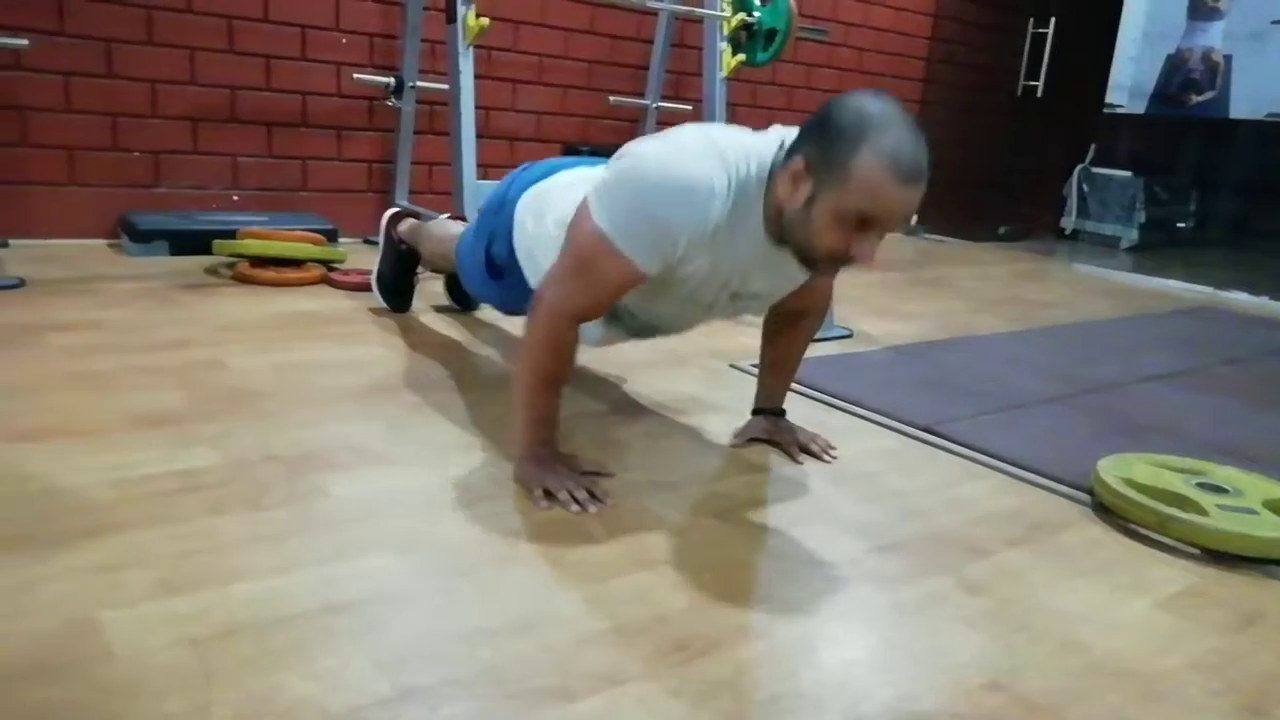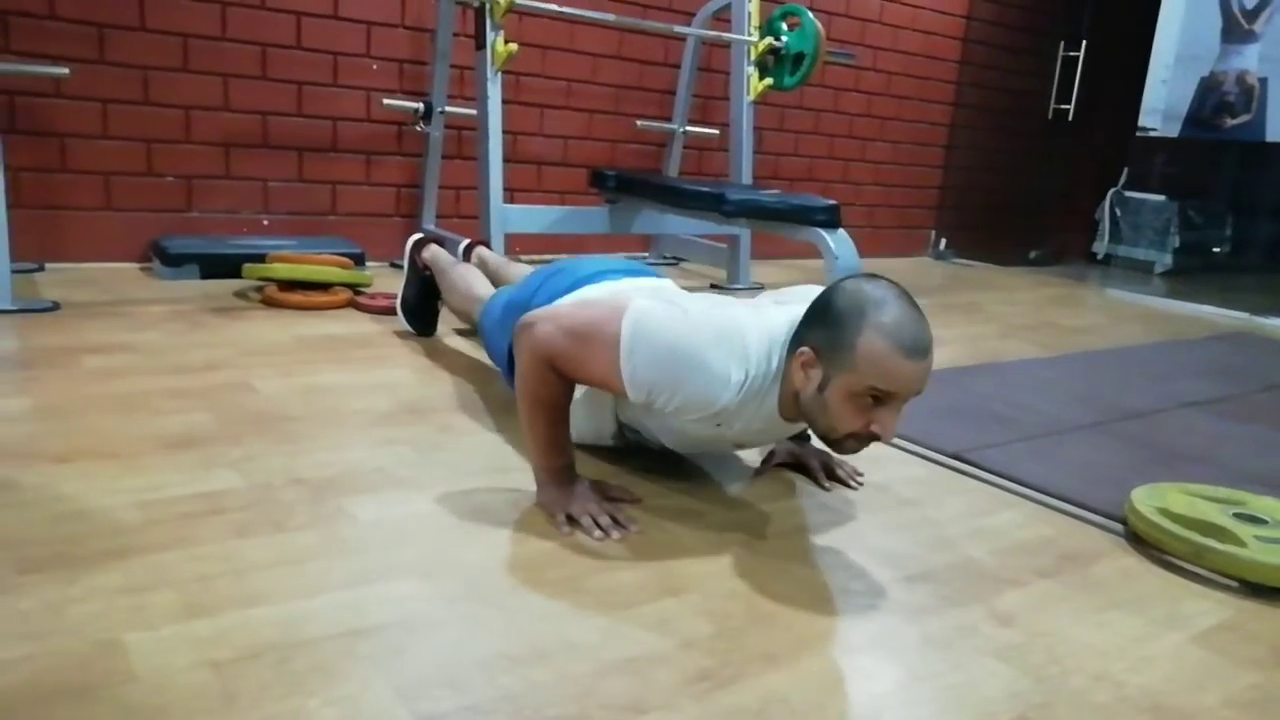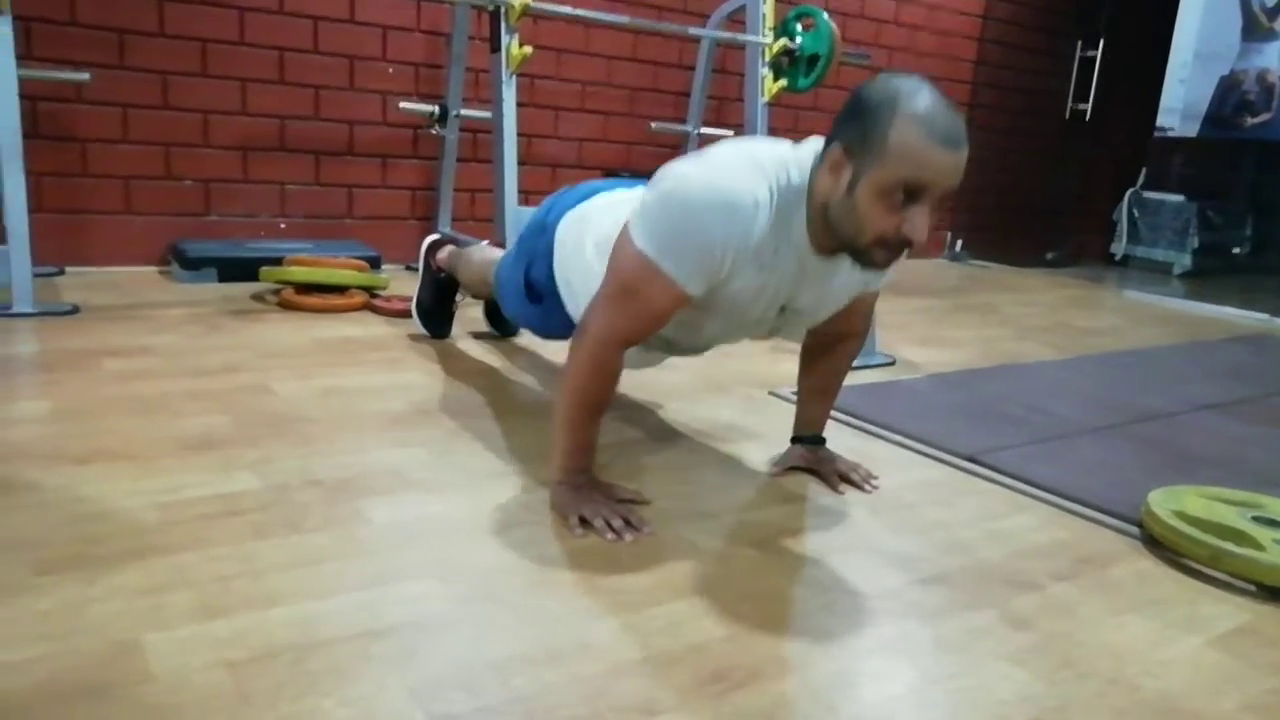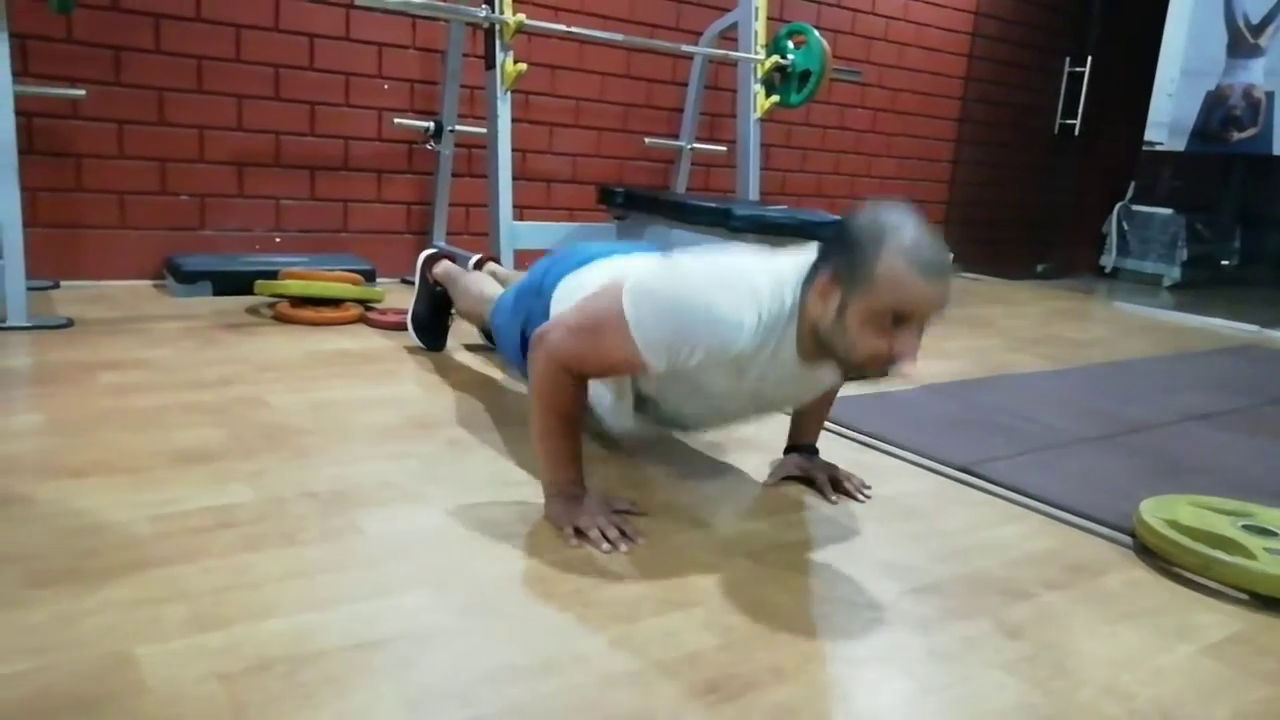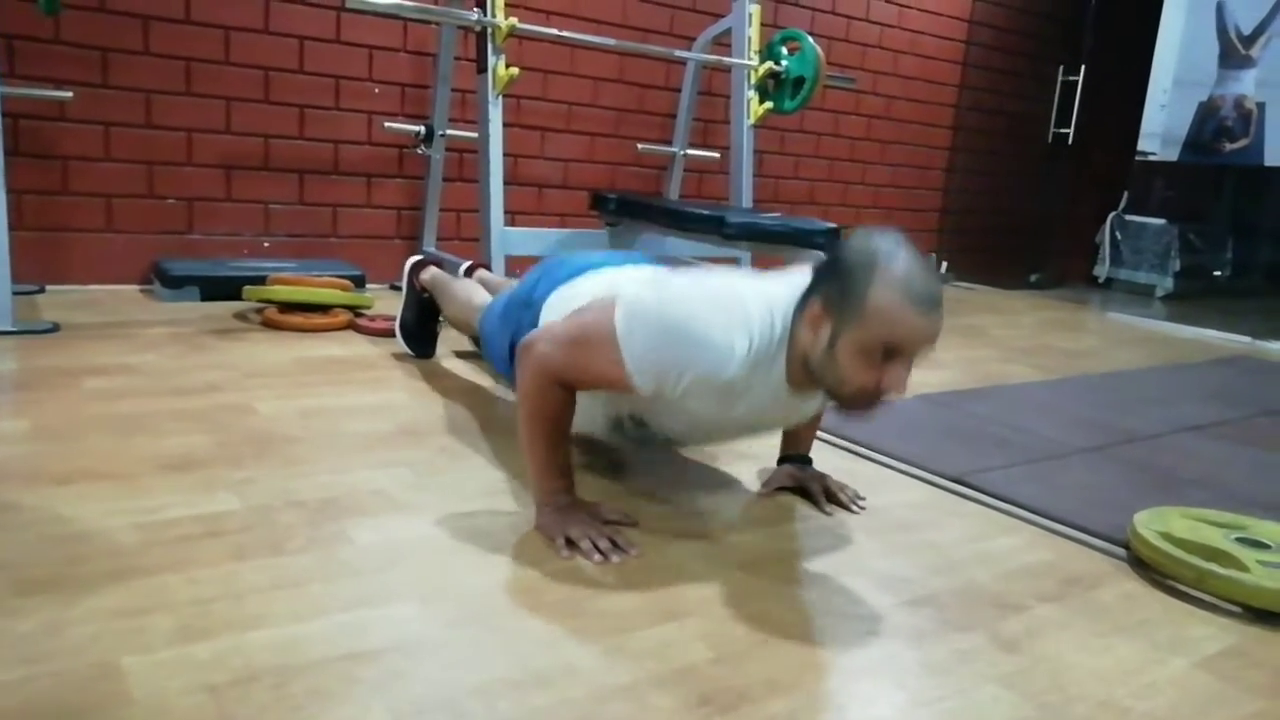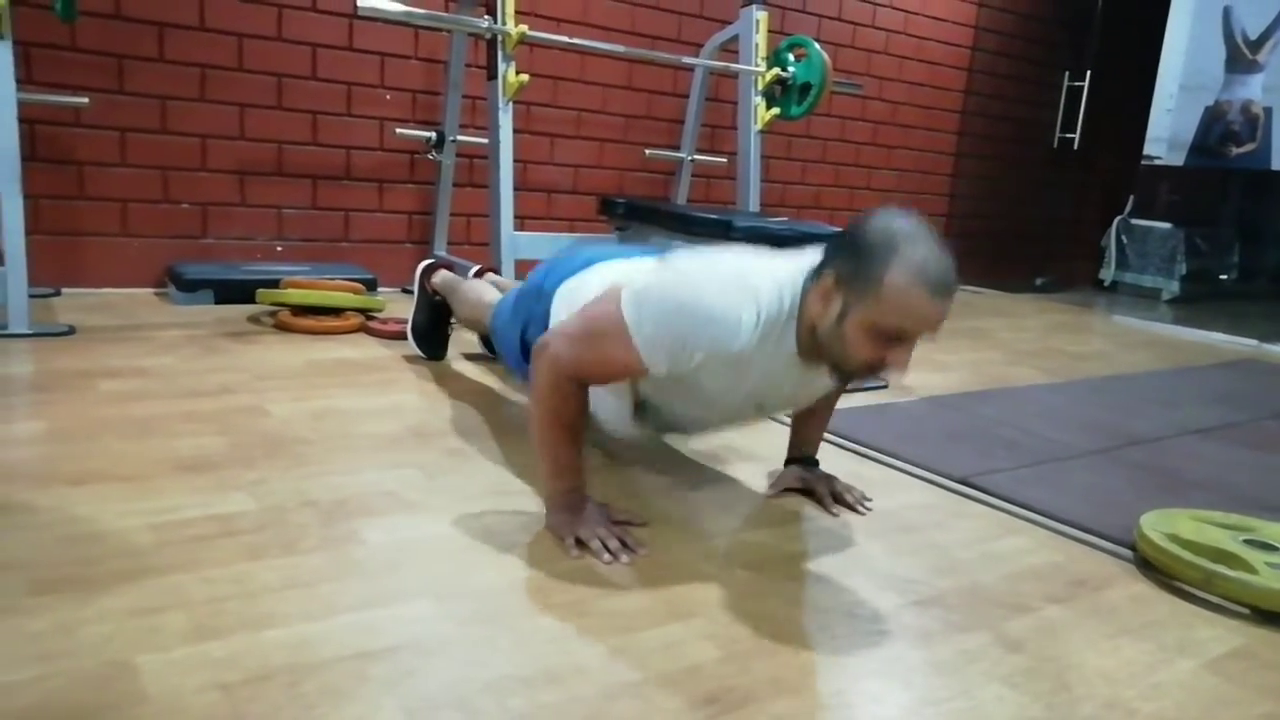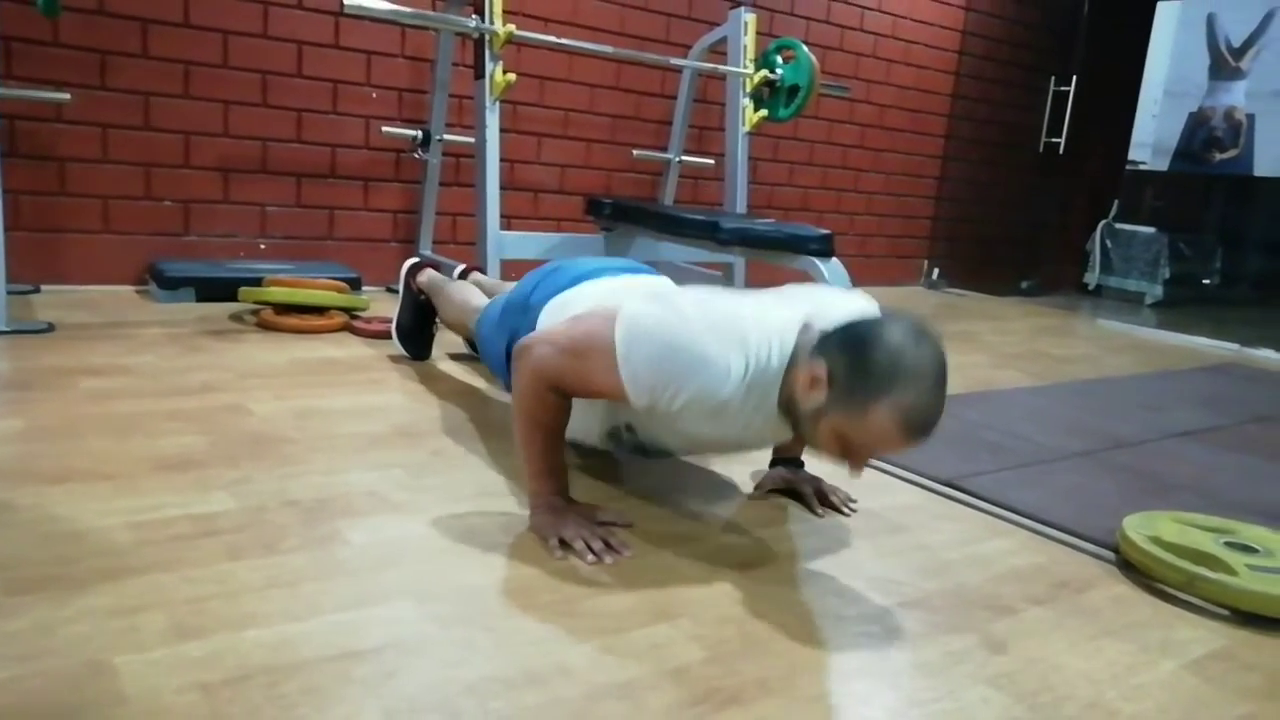
dt=0.7s
person 1, frame 1
left shoulder: (830, 209)
right shoulder: (680, 188)
left elbow: (798, 310)
right elbow: (557, 310)
left wrist: (769, 412)
right wrist: (535, 452)
left hip: (611, 217)
right hip: (536, 213)
right knee: (466, 261)
left ankle: (453, 225)
right ankle: (406, 232)
person 1, frame 2
left shoulder: (833, 333)
right shoulder: (712, 367)
right elbow: (538, 337)
left wrist: (794, 436)
right wrist: (555, 480)
left hip: (639, 291)
right hip: (553, 311)
right knee: (492, 308)
left ankle: (478, 253)
right ankle: (431, 256)
person 1, frame 3
left shoulder: (873, 226)
right shoulder: (724, 205)
left elbow: (837, 333)
right elbow: (602, 338)
left wrist: (808, 439)
right wrist: (572, 479)
left hip: (651, 238)
right hip: (574, 235)
right knee: (507, 286)
left ankle: (484, 251)
right ankle: (447, 259)
person 1, frame 4
left shoulder: (846, 307)
right shoulder: (722, 315)
right elbow: (554, 347)
left wrist: (802, 448)
right wrist: (564, 493)
left hip: (648, 278)
right hip: (571, 288)
right knee: (501, 313)
left ankle: (491, 270)
right ankle: (442, 271)
person 1, frame 5
left shoulder: (839, 321)
right shoulder: (713, 344)
right elbow: (539, 357)
left wrist: (794, 455)
right wrist: (554, 500)
left hip: (639, 286)
right hip: (563, 300)
right knee: (490, 320)
left ankle: (482, 275)
right ankle: (430, 279)
person 1, frame 6
left shoulder: (850, 310)
right shoulder: (718, 313)
right elbow: (557, 357)
left wrist: (803, 461)
right wrist: (565, 502)
left hip: (644, 281)
right hip: (571, 293)
right knee: (498, 319)
left ankle: (488, 280)
right ankle: (440, 282)
person 1, frame 7
left shoulder: (858, 325)
right shoulder: (709, 367)
right elbow: (536, 359)
left wrist: (787, 459)
right wrist: (548, 503)
left hip: (635, 292)
right hip: (558, 309)
right knee: (484, 322)
left ankle: (474, 277)
right ankle: (425, 280)
